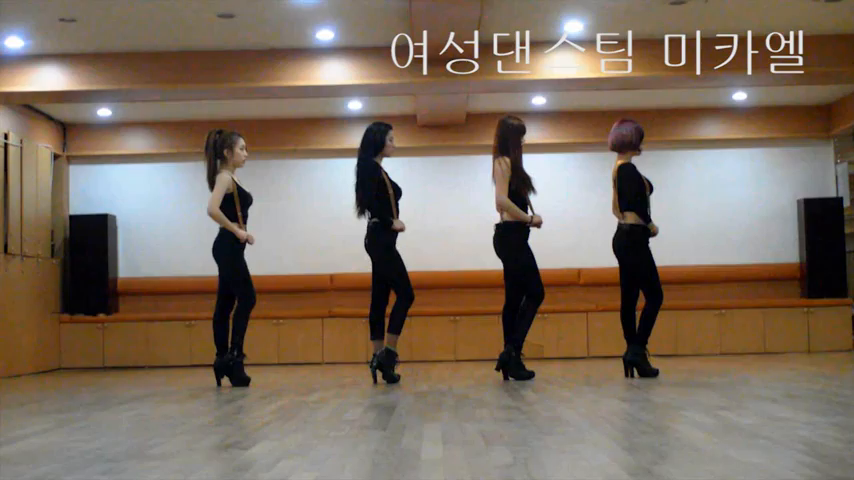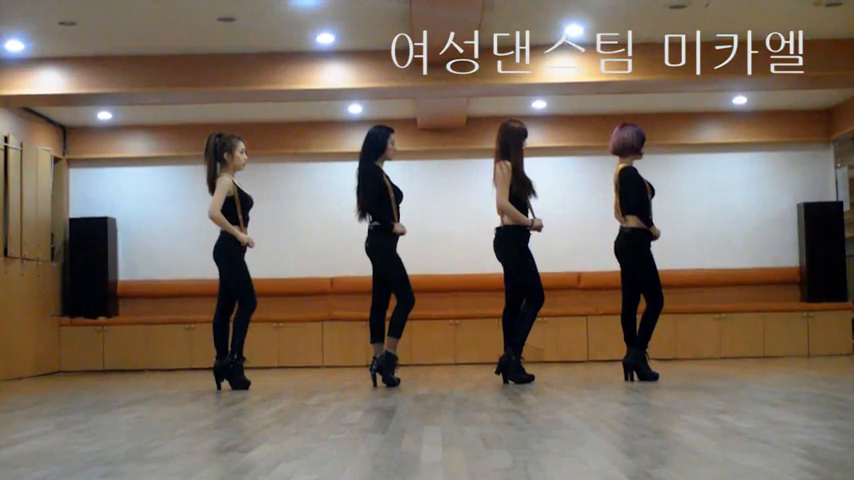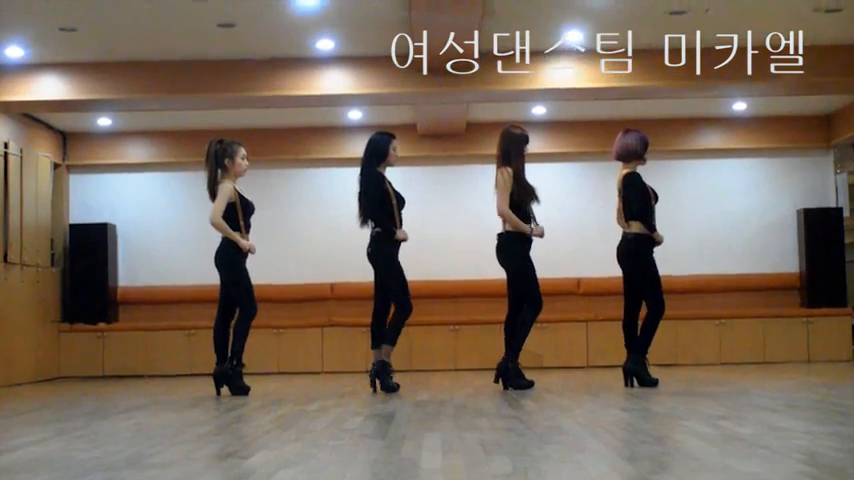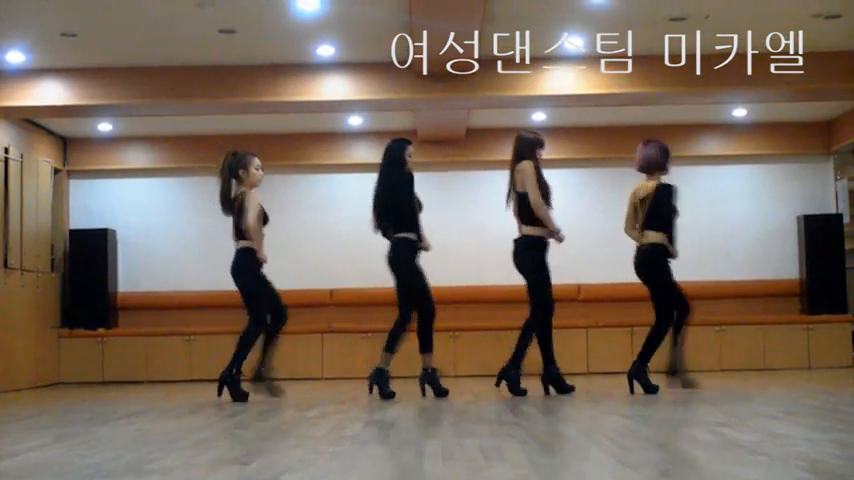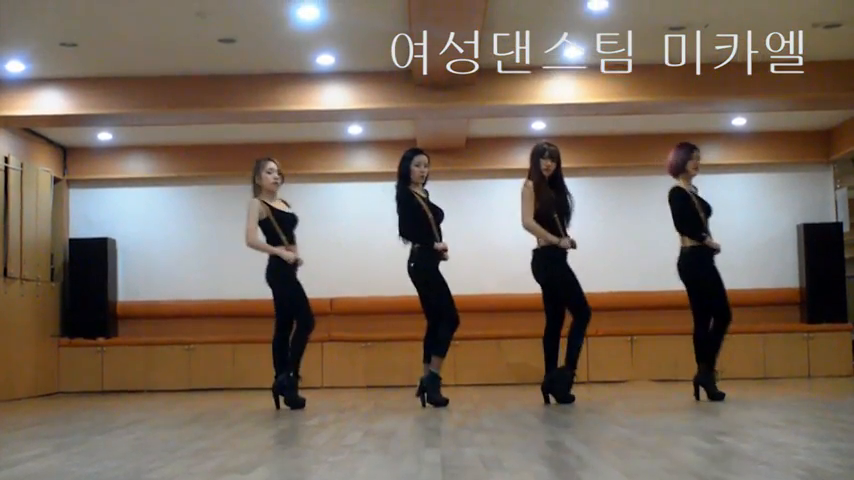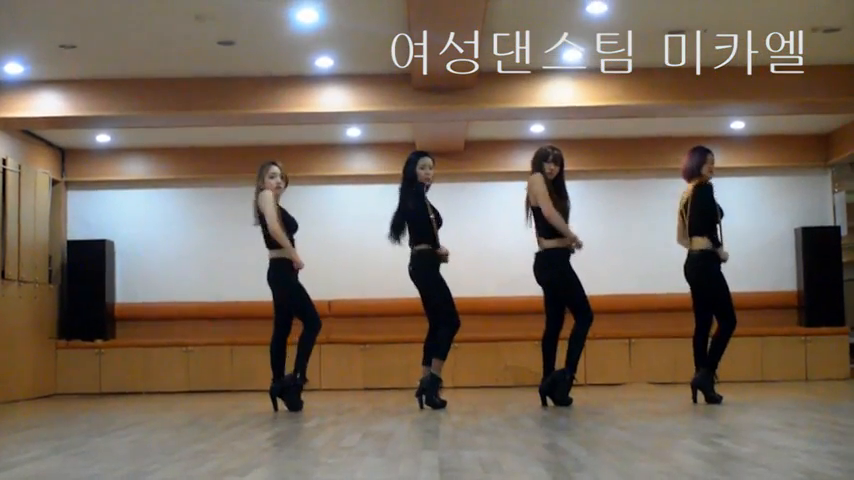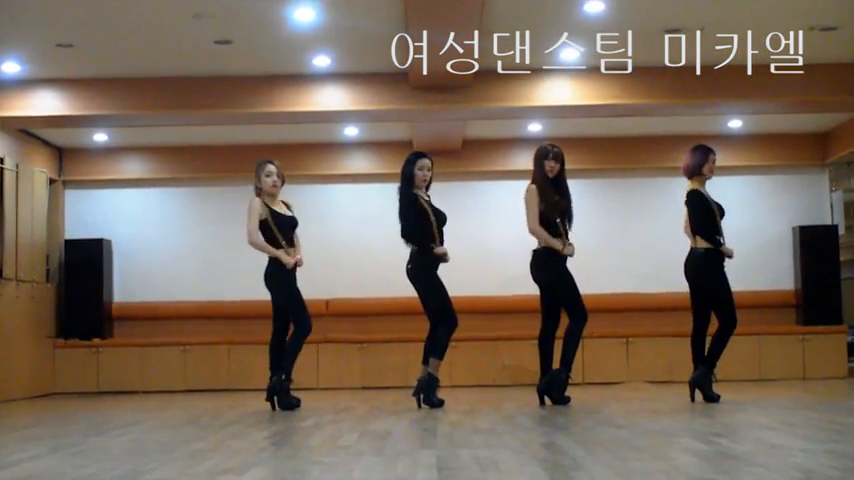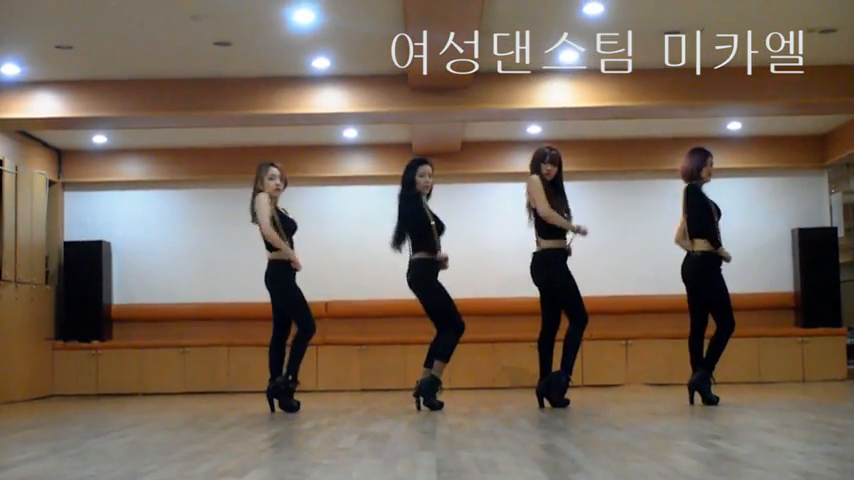
dt=0.5s
person 1, frame 1
left shoulder: (508, 163)
right shoulder: (503, 161)
left elbow: (507, 202)
right elbow: (502, 200)
left wrist: (528, 217)
right wrist: (530, 219)
left hip: (512, 237)
right hip: (510, 236)
left knee: (515, 297)
right knee: (535, 293)
left ankle: (511, 357)
right ankle: (511, 351)
person 1, frame 2
left shoulder: (509, 166)
right shoulder: (505, 165)
left elbow: (509, 205)
right elbow: (502, 204)
left wrist: (529, 222)
right wrist: (531, 222)
left hip: (512, 240)
right hip: (511, 240)
left knee: (515, 301)
right knee: (535, 297)
left ankle: (511, 359)
right ankle: (512, 354)
person 1, frame 3
left shoulder: (512, 173)
right shoulder: (506, 171)
right elbow: (503, 210)
left wrist: (532, 227)
right wrist: (530, 231)
left hip: (515, 246)
right hip: (513, 245)
left knee: (518, 307)
right knee: (533, 304)
left ankle: (510, 367)
right ankle: (509, 363)
person 1, frame 4
left shoulder: (522, 175)
right shoulder: (525, 166)
right elbow: (536, 202)
left wrist: (546, 229)
right wrist: (554, 229)
left hip: (531, 248)
right hip: (531, 248)
left knee: (544, 311)
right knee: (540, 311)
left ankle: (550, 372)
right ankle: (512, 368)
person 1, frame 5
left shoulder: (553, 189)
right shoulder: (532, 186)
right elbow: (528, 222)
left wrist: (565, 239)
right wrist: (558, 241)
left hip: (551, 260)
right hip: (548, 259)
left knee: (555, 321)
right knee: (582, 313)
left ankle: (552, 381)
right ankle: (566, 372)
person 1, frame 6
left shoulder: (552, 188)
right shoulder: (536, 180)
left elbow: (548, 229)
right elbow: (549, 213)
left wrist: (568, 238)
right wrist: (573, 237)
left hip: (549, 261)
right hip: (553, 261)
left knee: (553, 324)
right knee: (584, 315)
left ankle: (550, 382)
right ankle: (566, 374)
person 1, frame 7
left shoulder: (556, 190)
right shoulder: (535, 188)
left elbow: (558, 225)
right elbow: (533, 226)
left wrist: (566, 244)
right wrist: (561, 247)
left hip: (550, 261)
right hip: (548, 261)
left knee: (550, 322)
right knee: (578, 315)
left ankle: (547, 382)
right ankle: (561, 374)
person 1, frame 8
left shoulder: (553, 189)
right shoulder: (534, 181)
left elbow: (553, 224)
right elbow: (544, 212)
left wrist: (568, 229)
right wrist: (574, 227)
left hip: (548, 262)
right hip: (550, 261)
left knee: (550, 324)
right knee: (578, 317)
left ankle: (546, 384)
right ankle: (561, 377)
person 2, frame 1
left shoulder: (378, 170)
right shoulder: (370, 167)
left elbow: (384, 203)
right elbow: (370, 202)
left wrist: (394, 222)
right wrist: (391, 223)
left hip: (382, 239)
right hip: (380, 239)
left knee: (380, 298)
right knee: (405, 294)
left ankle: (379, 356)
right ankle: (387, 353)
person 2, frame 2
left shoulder: (379, 173)
right shoulder: (372, 171)
left elbow: (384, 206)
right elbow: (370, 206)
left wrist: (394, 226)
right wrist: (392, 226)
left hip: (382, 243)
right hip: (381, 242)
left knee: (380, 302)
right knee: (405, 298)
left ankle: (379, 359)
right ankle: (388, 356)
person 2, frame 3
left shoulder: (381, 180)
right shoulder: (374, 177)
left elbow: (386, 213)
right elbow: (373, 212)
left wrist: (397, 232)
right wrist: (393, 233)
left hip: (385, 248)
right hip: (383, 248)
left knee: (383, 307)
right knee: (403, 305)
left ankle: (379, 366)
right ankle: (381, 364)
person 2, frame 4
left shoulder: (390, 184)
right shoulder: (404, 180)
left elbow: (386, 224)
right elbow: (409, 214)
left wrist: (415, 239)
right wrist: (420, 239)
left hip: (401, 253)
right hip: (404, 253)
left knee: (426, 311)
right knee: (406, 314)
left ankle: (428, 372)
right ankle: (381, 372)
person 2, frame 5
left shoulder: (424, 196)
right shoulder: (406, 196)
left elbow: (431, 227)
right elbow: (406, 231)
left wrist: (440, 247)
right wrist: (433, 245)
left hip: (427, 262)
right hip: (422, 262)
left knee: (436, 321)
right knee: (449, 318)
left ankle: (428, 380)
right ankle: (432, 378)
person 2, frame 6
left shoulder: (417, 195)
right shoulder: (416, 192)
left elbow: (426, 228)
right elbow: (421, 221)
left wrist: (437, 249)
right wrist: (437, 248)
left hip: (425, 263)
right hip: (425, 263)
left knee: (437, 323)
right knee: (450, 321)
left ankle: (426, 382)
right ankle: (432, 380)
person 2, frame 7
left shoulder: (425, 199)
right shoulder: (410, 198)
left elbow: (434, 229)
right elbow: (409, 231)
left wrist: (440, 250)
right wrist: (433, 250)
left hip: (425, 265)
right hip: (421, 266)
left knee: (438, 323)
right knee: (447, 321)
left ankle: (424, 382)
right ankle: (429, 380)
person 2, frame 8
left shoulder: (420, 204)
right shoulder: (413, 201)
right elbow: (418, 228)
left wrist: (438, 258)
right wrist: (436, 254)
left hip: (424, 272)
right hip: (422, 273)
left knee: (445, 328)
right knee: (455, 325)
left ankle: (425, 383)
right ankle: (431, 382)
person 3, frame 1
left shoulder: (620, 168)
right shoulder: (627, 168)
right elbow: (636, 203)
left wrist: (644, 225)
right wrist: (651, 225)
left hip: (625, 237)
right hip: (633, 239)
left knee: (630, 298)
right knee: (654, 296)
left ankle: (633, 351)
right ankle: (637, 350)
person 3, frame 2
left shoulder: (621, 171)
right shoulder: (629, 171)
right elbow: (637, 206)
left wrist: (645, 228)
right wrist: (653, 229)
left hip: (627, 240)
right hip: (635, 242)
left knee: (631, 301)
right knee: (655, 300)
left ankle: (633, 354)
right ankle: (637, 353)
person 3, frame 3
left shoulder: (625, 177)
right shoulder: (632, 177)
right elbow: (641, 211)
left wrist: (646, 233)
right wrist: (655, 234)
left hip: (629, 246)
right hip: (638, 248)
left knee: (632, 307)
right knee: (656, 306)
left ankle: (633, 360)
right ankle: (636, 360)
person 3, frame 4
left shoulder: (637, 191)
right shoulder: (664, 189)
left elbow: (629, 228)
right elbow: (667, 220)
left wrist: (645, 241)
right wrist: (670, 247)
left hip: (644, 256)
right hip: (654, 257)
left knee: (681, 308)
right knee: (666, 316)
left ankle: (675, 365)
right ankle: (639, 367)
person 3, frame 5
left shoulder: (691, 190)
right shoulder: (678, 192)
right elbow: (682, 224)
left wrist: (706, 240)
right wrist: (708, 241)
left hip: (696, 259)
right hip: (695, 259)
left knee: (702, 320)
right knee: (722, 315)
left ankle: (704, 374)
right ankle: (705, 371)
person 3, frame 6
left shoulder: (687, 194)
right shoulder: (703, 188)
left elbow: (682, 236)
right elbow: (706, 225)
right wrist: (719, 249)
left hip: (695, 262)
right hip: (705, 262)
left knee: (703, 324)
right knee: (727, 320)
left ankle: (702, 377)
right ankle: (705, 374)
person 3, frame 7
left shoulder: (696, 193)
right shoulder: (695, 194)
right elbow: (702, 228)
right wrist: (724, 248)
left hip: (696, 261)
right hip: (706, 261)
left knee: (700, 322)
right knee: (728, 320)
left ankle: (700, 376)
right ankle: (703, 372)
person 3, frame 8
left shoulder: (690, 193)
right shoulder: (695, 190)
left elbow: (680, 238)
right elbow: (704, 227)
left wrist: (696, 249)
right wrist: (721, 250)
left hip: (693, 264)
right hip: (705, 264)
left knee: (698, 325)
right knee: (726, 322)
left ankle: (699, 378)
right ankle: (703, 375)
person 4, frame 1
left shoulder: (229, 178)
right shoulder: (224, 177)
right elbow: (212, 209)
left wrist: (241, 234)
right wrist: (237, 232)
left hip: (230, 247)
right hip: (228, 246)
left knee: (226, 303)
right knee: (247, 299)
left ankle: (224, 359)
right ankle: (233, 357)
person 4, frame 2
left shoulder: (229, 181)
right shoulder: (225, 180)
right elbow: (214, 213)
left wrist: (241, 236)
right wrist: (238, 234)
left hip: (231, 250)
right hip: (229, 249)
left knee: (226, 307)
right knee: (247, 302)
left ankle: (223, 362)
right ankle: (233, 360)
person 4, frame 3
left shoulder: (230, 188)
right shoulder: (227, 186)
right elbow: (215, 219)
left wrist: (242, 242)
right wrist: (239, 241)
left hip: (232, 256)
right hip: (231, 256)
left knee: (226, 313)
right knee: (248, 309)
left ankle: (224, 368)
right ankle: (232, 367)
person 4, frame 4
left shoulder: (239, 197)
right shoulder: (250, 195)
right elbow: (251, 222)
left wrist: (256, 250)
right wrist: (259, 250)
left hip: (246, 264)
right hip: (247, 264)
left knee: (278, 315)
right knee: (258, 321)
left ankle: (261, 370)
right ankle: (232, 374)
person 4, frame 5
left shoulder: (283, 203)
right shoulder: (258, 204)
right elbow: (251, 240)
left wrist: (295, 254)
right wrist: (281, 253)
left hip: (286, 269)
right hip: (279, 269)
left knee: (284, 327)
right knee: (306, 322)
left ankle: (282, 381)
right ankle: (288, 377)
person 4, frame 6
left shoulder: (277, 207)
right shoulder: (265, 197)
right elbow: (273, 227)
left wrist: (294, 256)
right wrist: (294, 255)
left hip: (285, 271)
right hip: (281, 271)
left knee: (282, 330)
right knee: (312, 322)
left ankle: (279, 384)
right ankle: (296, 378)
person 4, frame 7
left shoulder: (285, 205)
right shoulder: (258, 204)
left elbow: (293, 235)
right elbow: (253, 238)
left wrist: (298, 255)
right wrist: (281, 256)
left hip: (287, 271)
right hip: (277, 272)
left knee: (281, 329)
right knee: (303, 325)
left ankle: (277, 384)
right ankle: (281, 380)
person 4, frame 8
left shoulder: (278, 208)
right shoulder: (262, 199)
right elbow: (267, 231)
left wrist: (292, 256)
right wrist: (291, 255)
left hip: (283, 272)
right hip: (279, 272)
left knee: (281, 332)
right knee: (307, 326)
left ankle: (276, 385)
right ankle: (287, 381)
